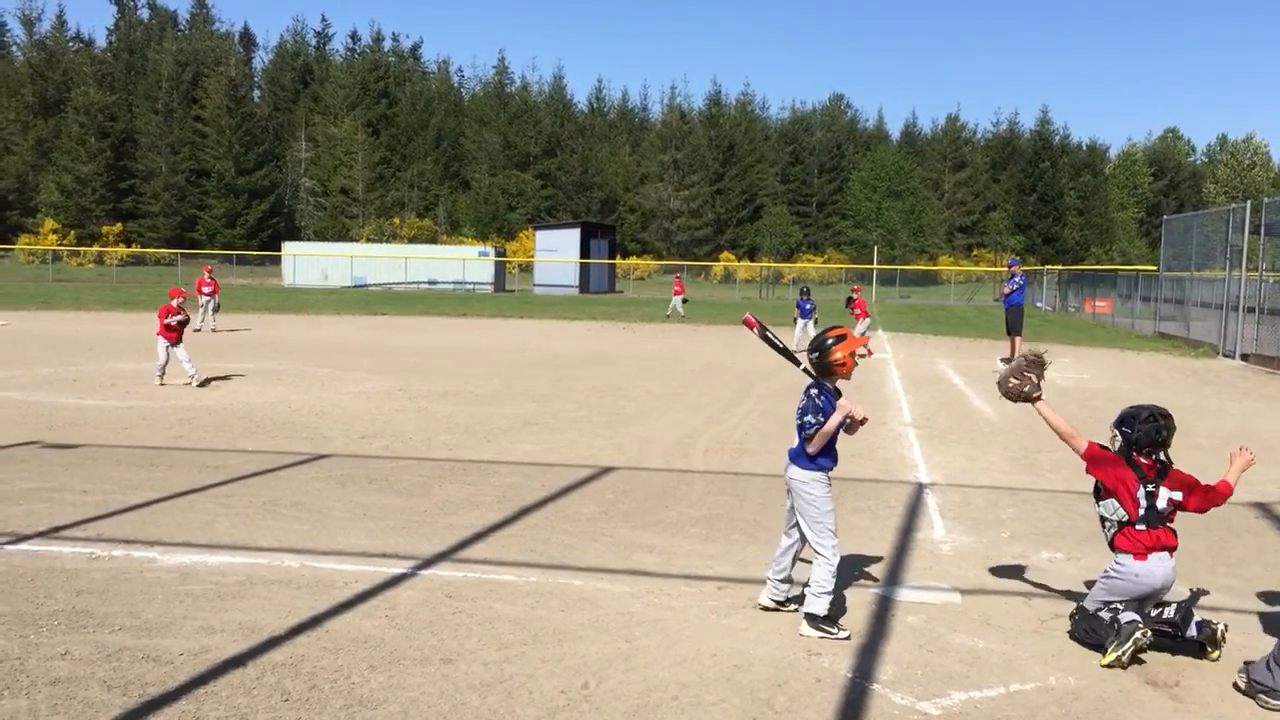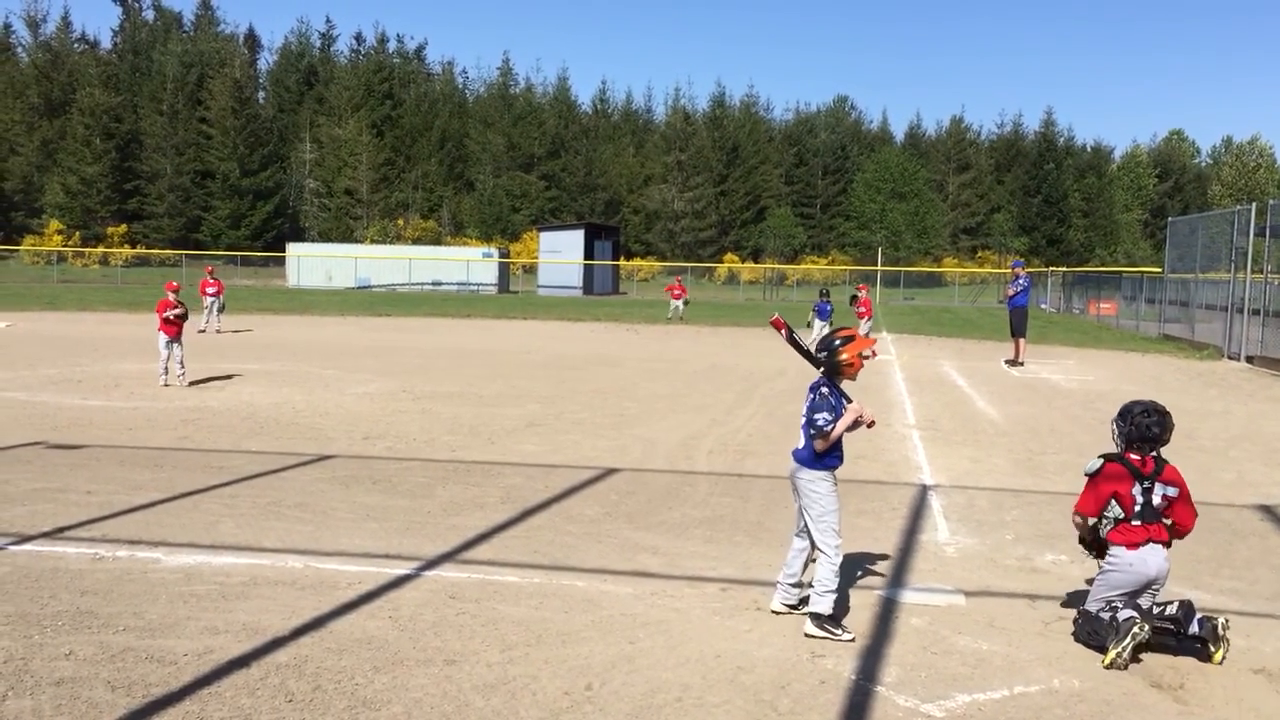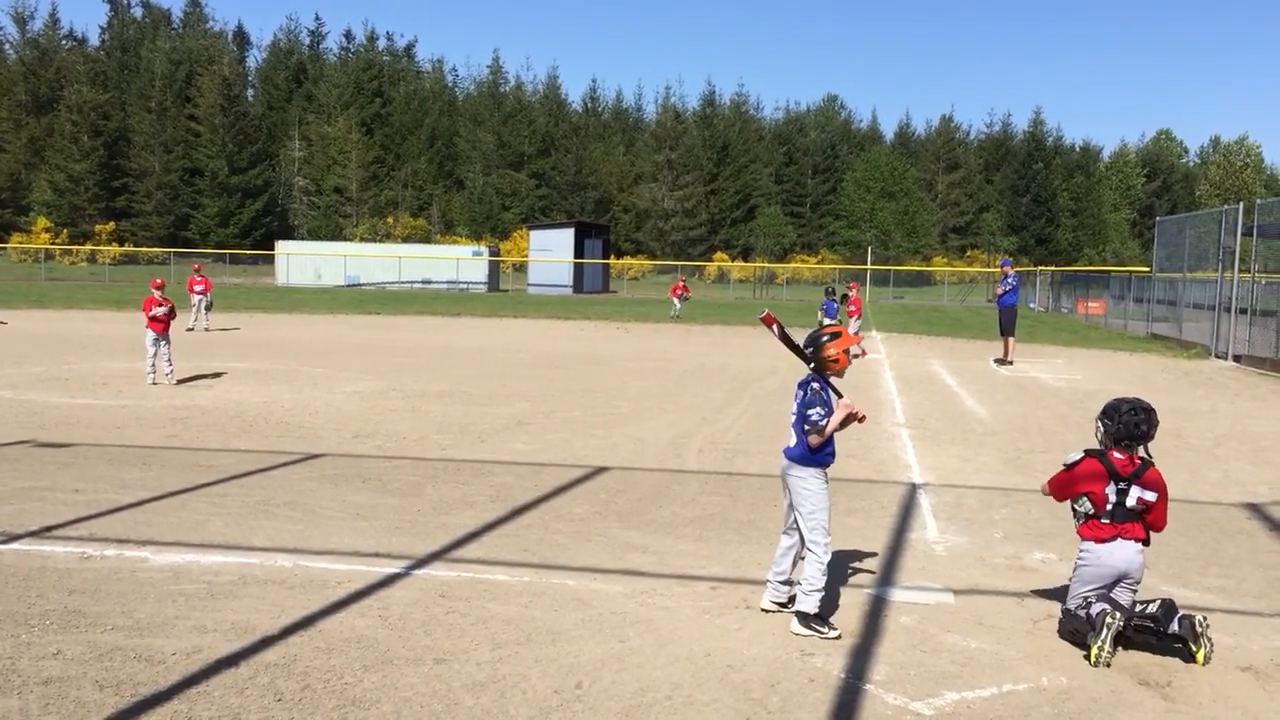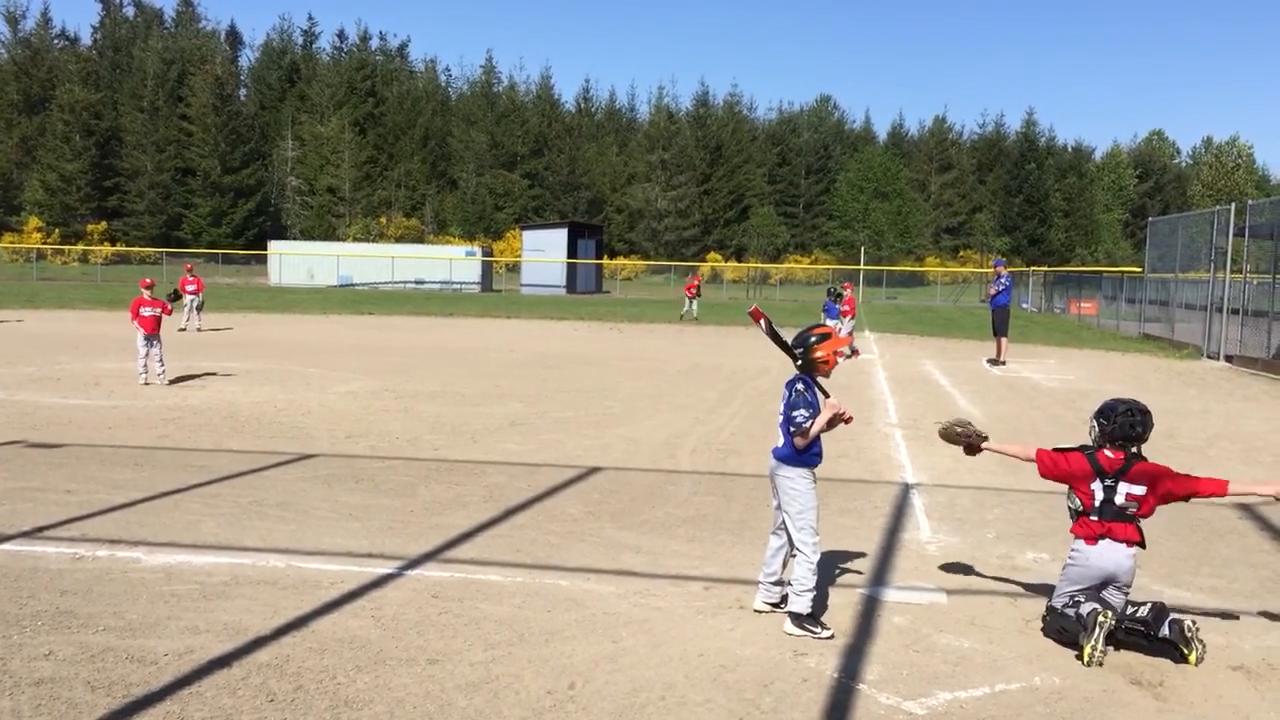
dt=0.5s
person 1, frame 1
left shoulder: (830, 392)
right shoulder: (815, 397)
left elbow: (848, 430)
right elbow: (812, 446)
left wrist: (855, 419)
right wrist: (838, 414)
left hip: (801, 473)
right hip: (810, 478)
left knee: (794, 535)
right knee: (826, 548)
left ankle: (775, 593)
right ankle: (815, 617)
person 1, frame 2
left shoulder: (825, 388)
right shoulder: (825, 395)
left elbow: (834, 428)
right elbow: (821, 443)
left wrist: (857, 420)
right wrist: (849, 417)
left hip: (806, 471)
right hip: (816, 475)
left knee: (804, 537)
right knee: (829, 546)
left ankle: (787, 596)
right ankle: (821, 616)
person 1, frame 3
left shoulder: (809, 384)
right shoulder: (816, 390)
right elbow: (815, 438)
left wrist: (848, 418)
right wrist: (840, 412)
left hip: (796, 468)
right hip: (808, 473)
left knee: (792, 534)
right knee: (818, 545)
left ankle: (776, 594)
right ankle: (806, 615)
person 1, frame 4
left shoulder: (798, 385)
right shoulder: (802, 391)
right elbow: (801, 440)
left wrist: (834, 419)
right wrist: (826, 413)
left hip: (784, 468)
right hip: (795, 473)
left knee: (782, 534)
right knee: (807, 543)
left ankle: (769, 594)
right ankle: (799, 615)
person 2, frame 1
left shoulder: (1115, 466)
right shoulder: (1174, 479)
left elbow: (1071, 438)
right elbow: (1216, 495)
left wrist: (1036, 400)
right wrist: (1237, 468)
left hip: (1131, 567)
right hip: (1165, 568)
left knee: (1083, 620)
right knee: (1137, 612)
left ankle: (1126, 628)
right ankle: (1195, 627)
person 2, frame 2
left shoulder: (1108, 469)
right shoulder: (1170, 474)
left elbow: (1080, 518)
right elbow: (1185, 525)
left wrist: (1089, 533)
left hip: (1124, 558)
right hip: (1159, 559)
left knee: (1089, 622)
right knee: (1138, 614)
left ankle: (1125, 624)
right ankle: (1199, 625)
person 2, frame 3
left shoulder: (1087, 465)
right shoulder: (1152, 476)
left elbow: (1047, 489)
right elbow: (1157, 524)
left hip: (1097, 552)
right hip: (1134, 554)
left knee: (1075, 618)
right knee: (1119, 614)
left ankle: (1099, 615)
right ankle: (1178, 623)
person 2, frame 4
left shoulder: (1081, 461)
right shoulder: (1150, 473)
left elbow: (1031, 455)
right elbow: (1202, 486)
left wrist: (985, 444)
left hip: (1089, 552)
right hip: (1126, 557)
left knee: (1057, 617)
right knee: (1111, 614)
left ankle: (1090, 616)
right ankle: (1170, 627)
